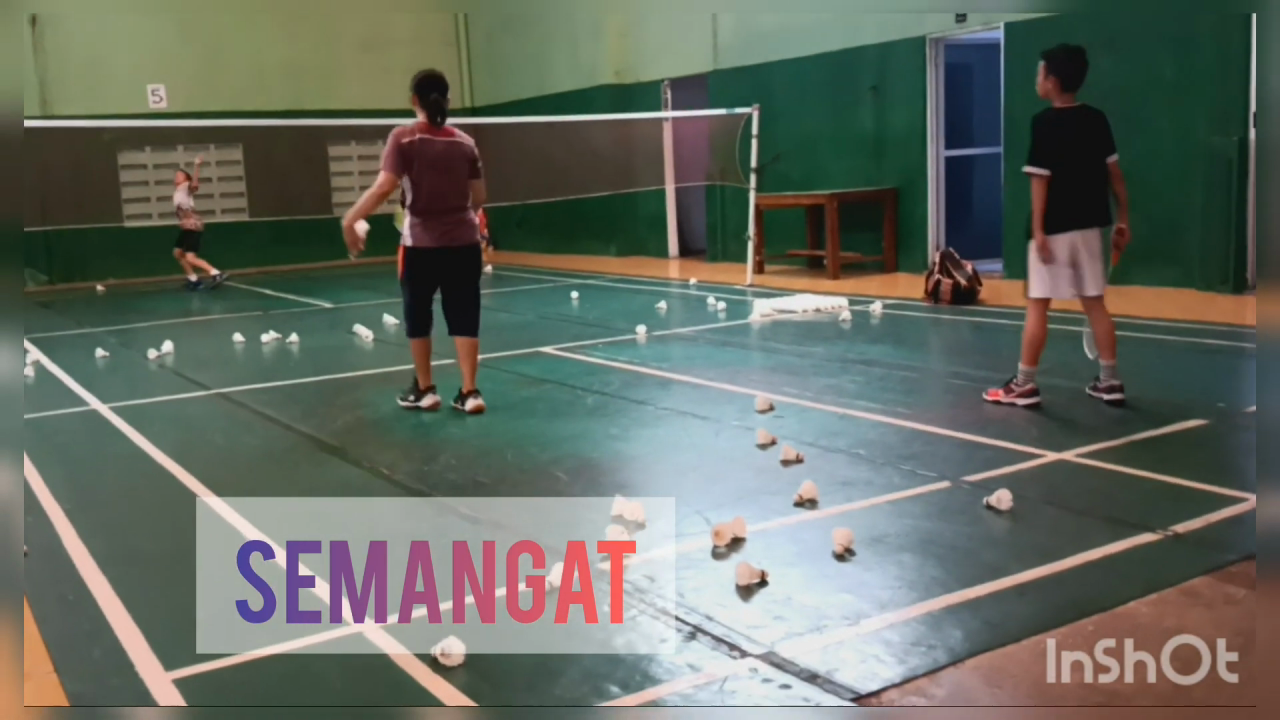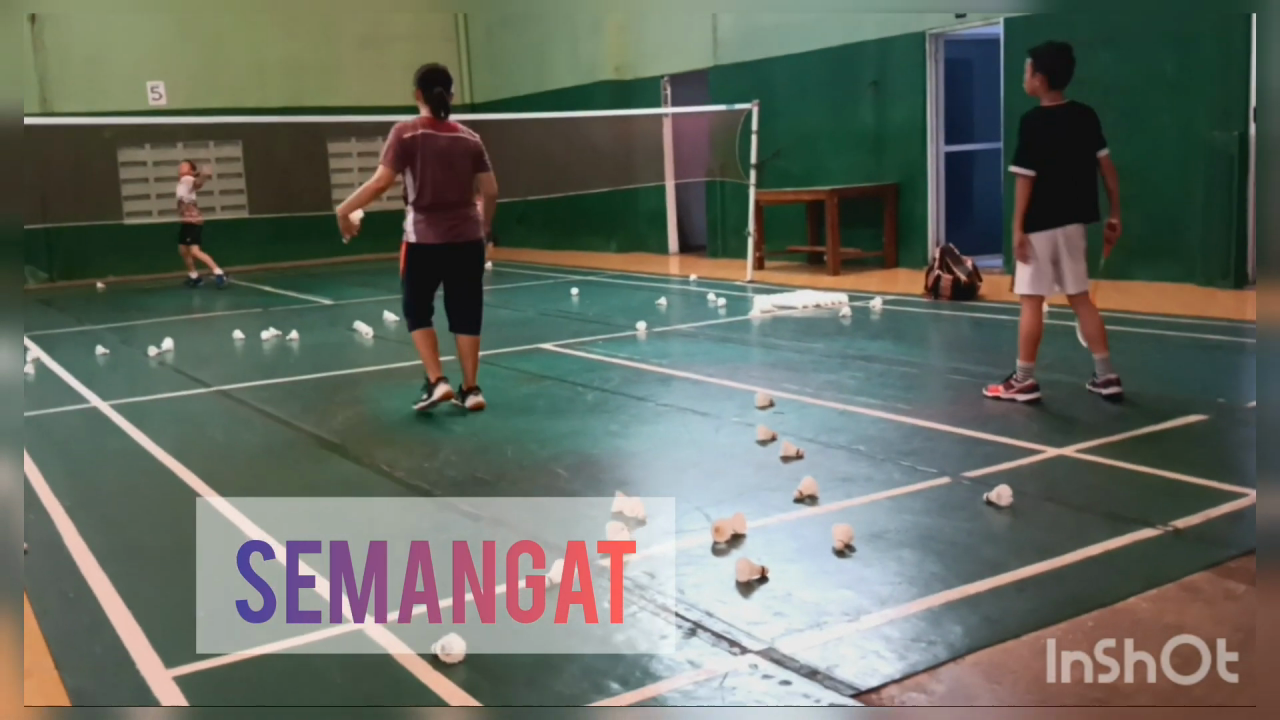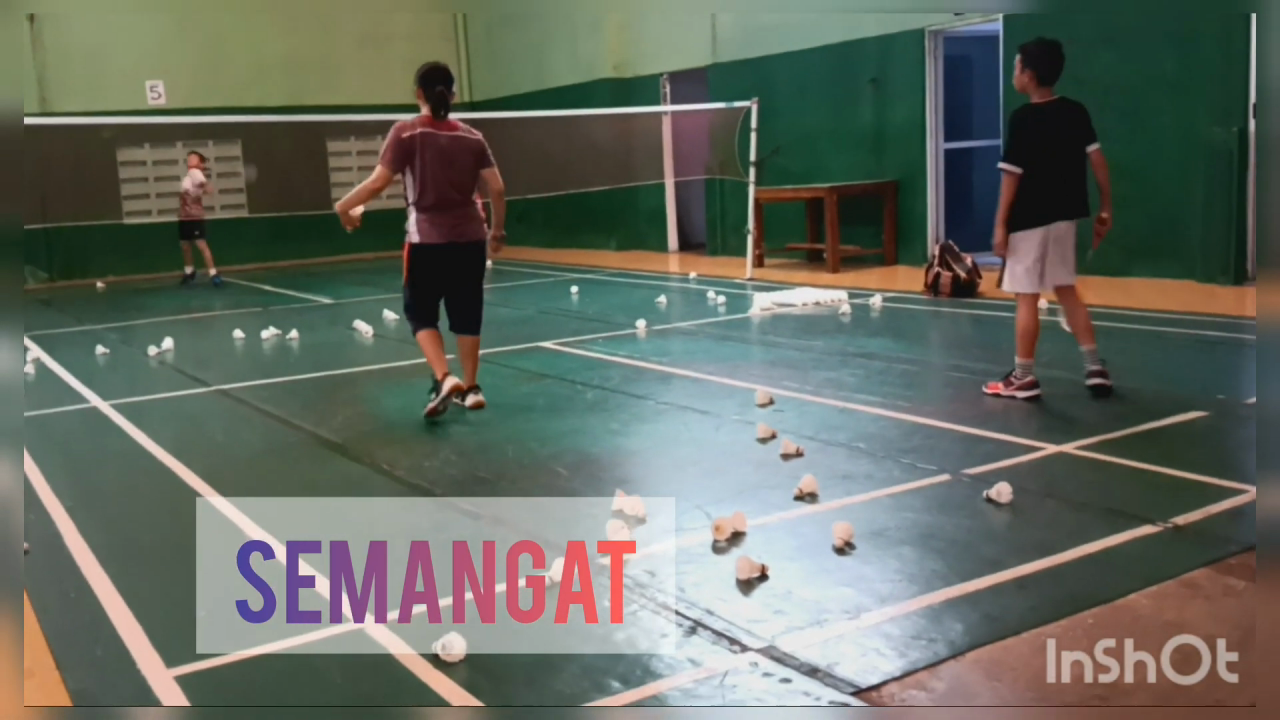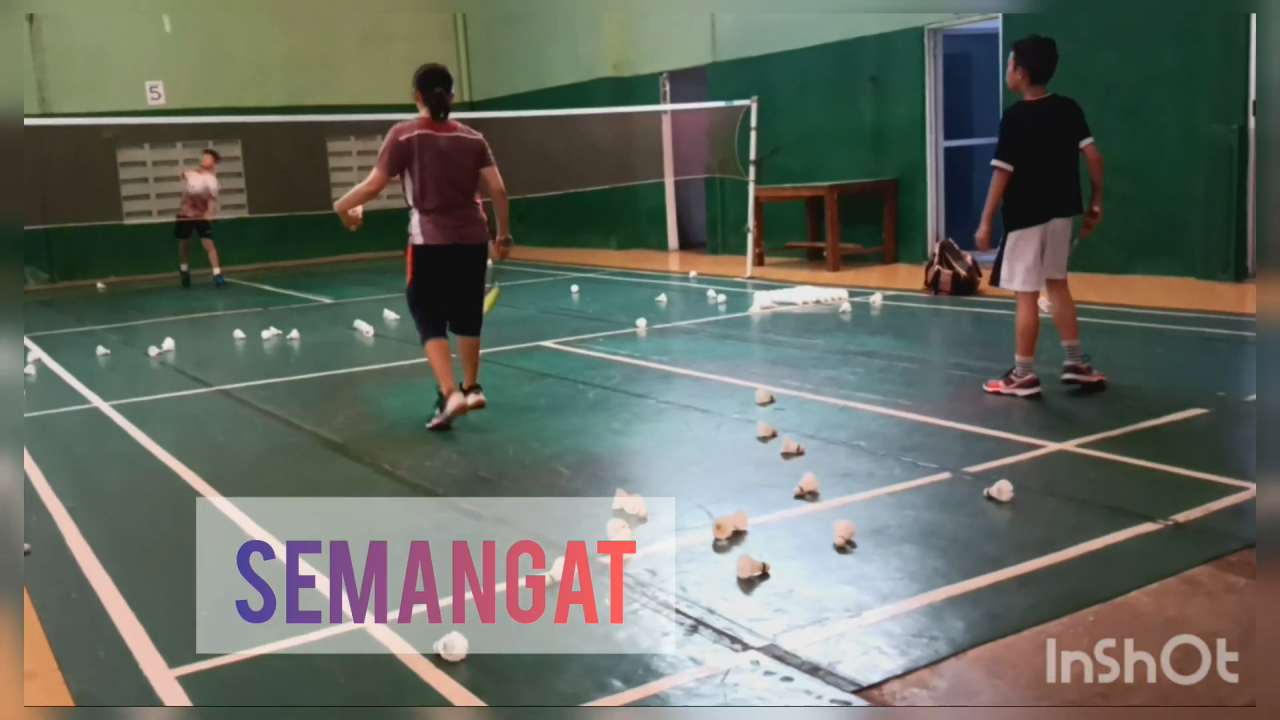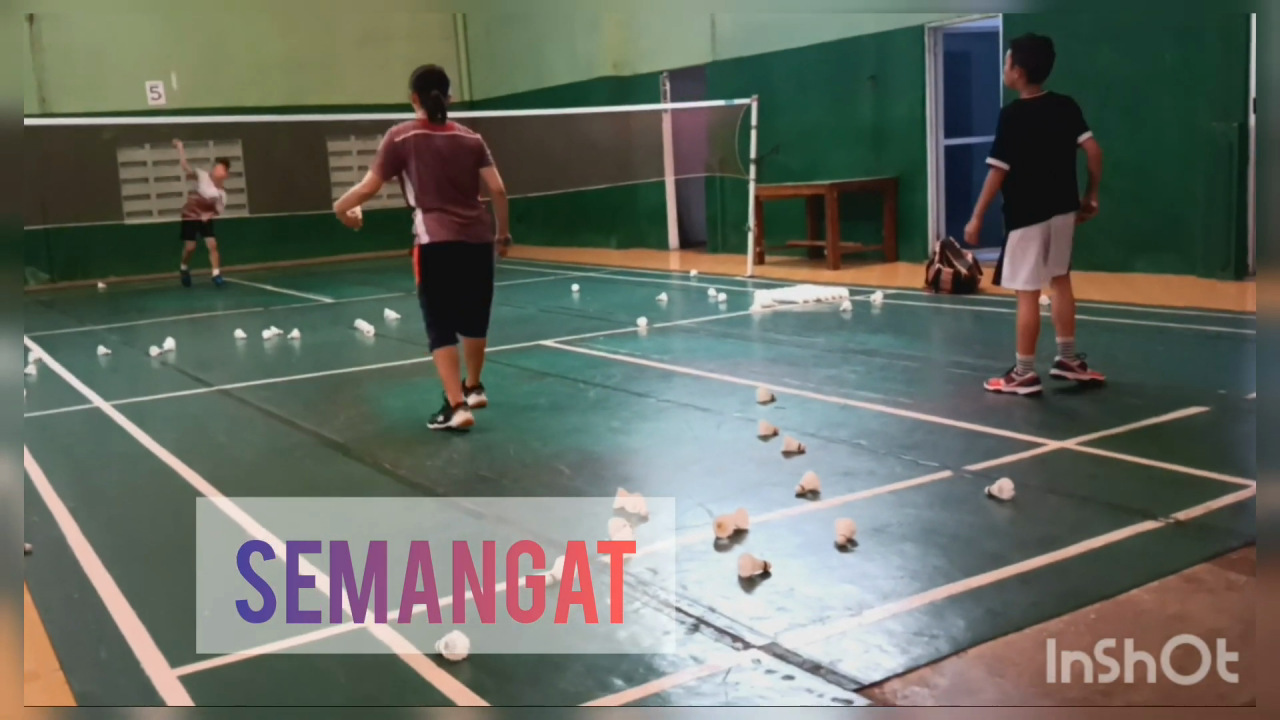
dt=0.1s
person 1, frame 1
left shoulder: (1045, 122)
right shoulder: (1097, 120)
left elbow: (1040, 180)
right elbow: (1114, 173)
left wrist: (1039, 231)
right wrist: (1122, 220)
left hip: (1055, 229)
right hip: (1090, 225)
left knee: (1038, 304)
right knee: (1094, 302)
left ankle: (1024, 384)
right ankle: (1110, 381)
person 1, frame 2
left shoulder: (1033, 122)
right shoulder: (1086, 116)
left elbow: (1024, 179)
right elbow: (1107, 168)
left wrist: (1017, 229)
right wrist: (1114, 215)
left hip: (1041, 224)
right hip: (1076, 220)
left knee: (1031, 300)
right knee: (1080, 298)
left ankle: (1024, 381)
right ankle: (1106, 376)
person 1, frame 3
left shoulder: (1022, 118)
right shoulder: (1076, 112)
left elbow: (1011, 176)
right elbow: (1098, 162)
left wrist: (1000, 225)
right wrist: (1105, 209)
left hip: (1029, 220)
right hip: (1065, 216)
left knee: (1026, 297)
right knee: (1066, 291)
left ankle: (1023, 377)
right ankle: (1095, 367)
person 1, frame 4
left shoulder: (1015, 117)
right shoulder: (1069, 109)
left elbow: (1002, 173)
right elbow: (1095, 157)
left wrist: (985, 222)
right wrist: (1095, 203)
left hip: (1025, 217)
right hip: (1063, 211)
left knee: (1026, 294)
right knee: (1057, 284)
left ankle: (1024, 376)
right ankle: (1074, 361)
person 1, frame 5
left shoulder: (1012, 115)
right shoulder: (1066, 106)
left elbow: (998, 171)
right elbow: (1094, 151)
left wrist: (977, 217)
right wrist: (1091, 195)
left hip: (1027, 214)
right hip: (1063, 208)
left knee: (1026, 293)
right knee: (1060, 280)
left ankle: (1024, 373)
right ankle: (1067, 358)
person 2, frame 1
left shoulder: (403, 138)
right shoulder: (465, 142)
left elbow: (383, 188)
right elbow: (479, 197)
left wrist: (350, 220)
left hip: (422, 242)
right hip: (465, 241)
left knee: (418, 316)
right knee: (464, 315)
left ankle: (424, 389)
right ankle: (470, 392)
person 2, frame 2
left shoulder: (405, 134)
right shoulder: (469, 138)
left elbow: (380, 182)
right elbow: (490, 192)
left wrist: (344, 210)
right wrist: (484, 226)
left hip: (424, 239)
right hip: (468, 238)
left knee: (417, 311)
right knee: (466, 314)
left ankle: (436, 381)
right ankle: (470, 389)
person 2, frame 3
left shoulder: (405, 133)
right shoulder: (472, 137)
left elbow: (378, 181)
right elbow: (496, 189)
left wrist: (344, 206)
right wrist: (497, 228)
left hip: (427, 239)
right hip: (470, 237)
left knee: (421, 313)
right knee: (467, 314)
left ankle: (444, 379)
right ankle: (471, 388)
person 2, frame 4
left shoulder: (404, 135)
right shoulder: (472, 138)
left elbow: (374, 184)
right elbow: (498, 189)
left wrist: (342, 205)
right wrist: (503, 232)
left hip: (430, 242)
right hip: (472, 239)
left knee: (430, 320)
right knee: (468, 316)
left ankle: (450, 395)
right ankle: (471, 388)
person 2, frame 5
left shoulder: (401, 137)
right shoulder: (470, 138)
left elbow: (369, 186)
right elbow: (497, 189)
left wrist: (341, 207)
right wrist: (503, 231)
left hip: (436, 241)
right hip: (478, 239)
left knee: (439, 324)
right knee: (474, 318)
left ankle: (456, 405)
right ankle: (474, 388)
